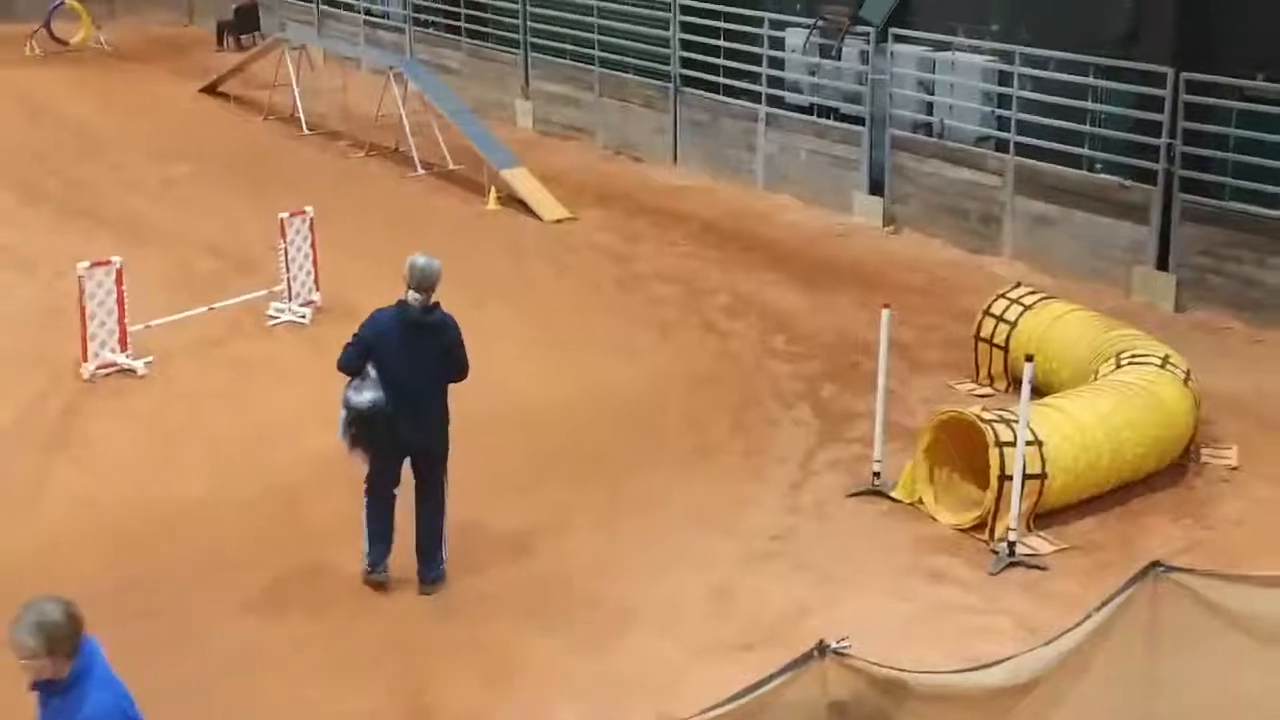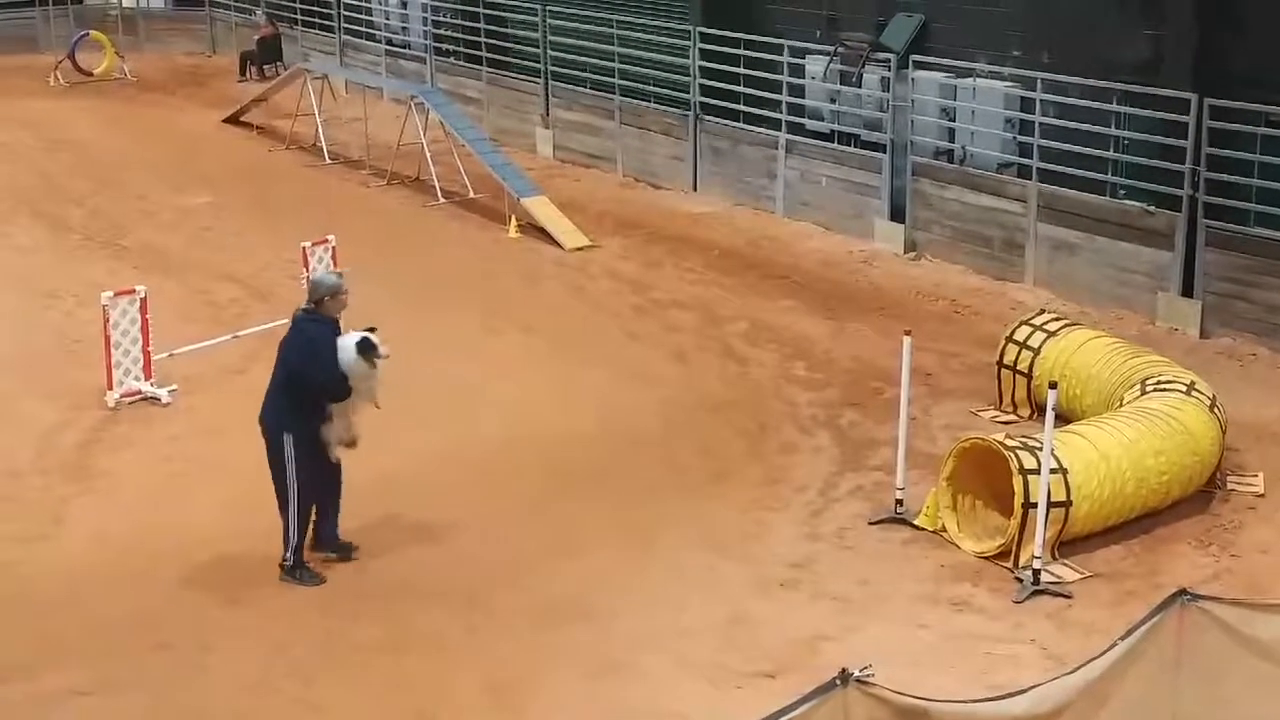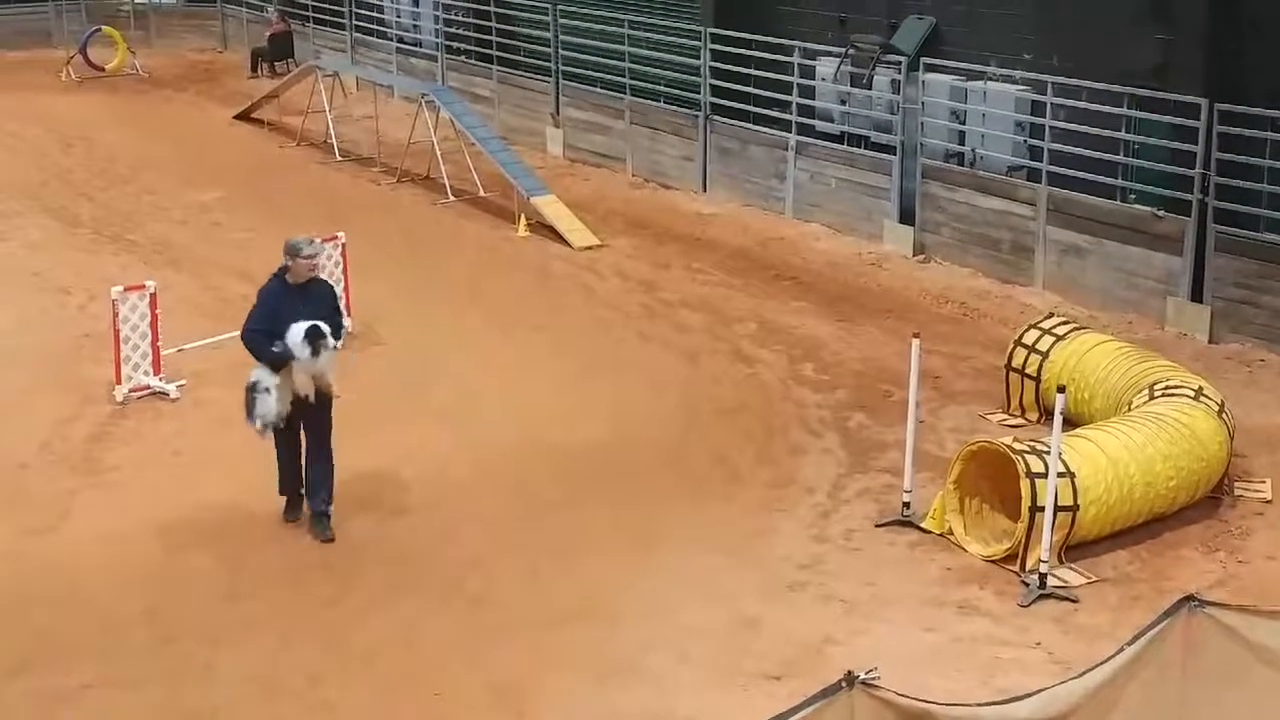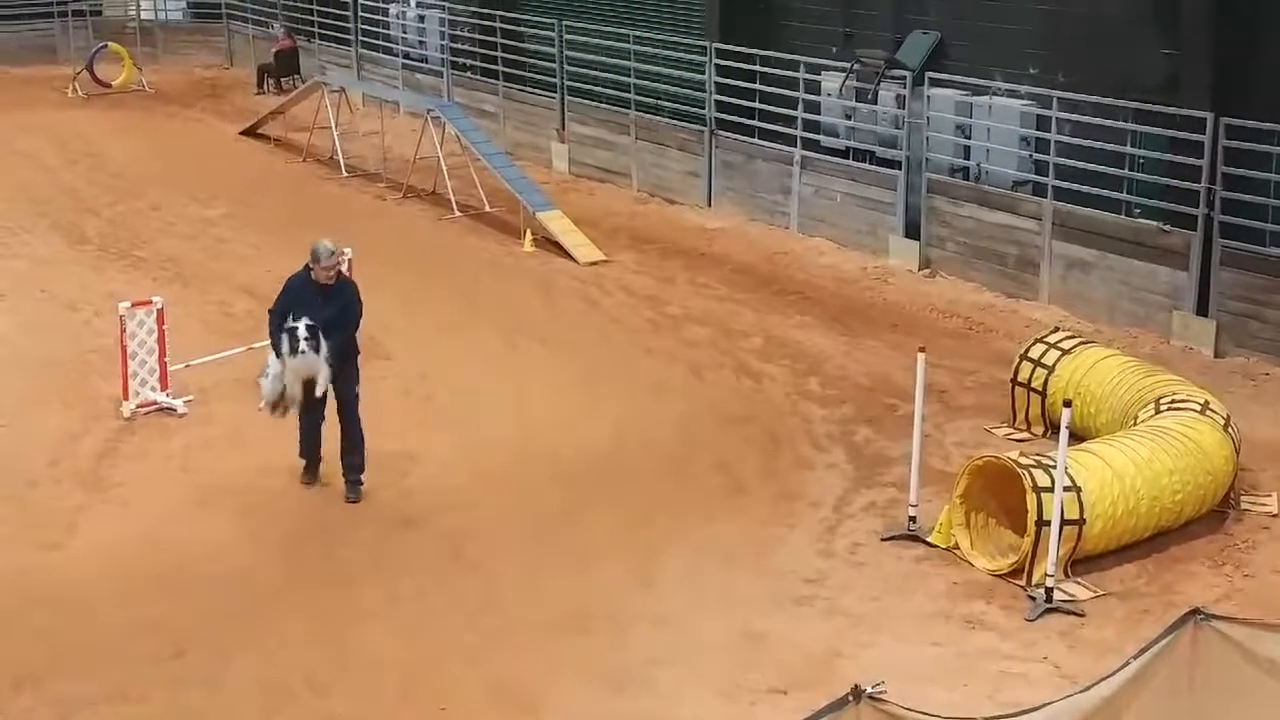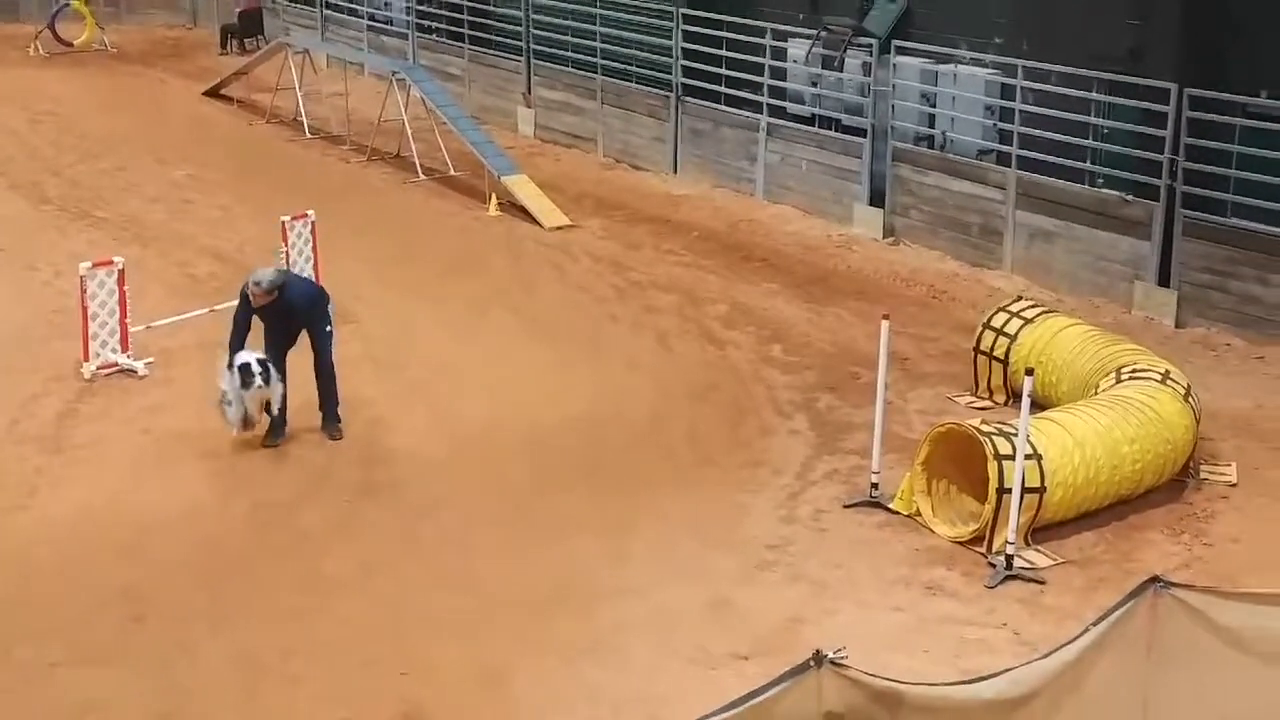
dt=1s
person 1, frame 1
left shoulder: (380, 321)
right shoulder: (445, 325)
left elbow: (347, 363)
right elbow: (459, 371)
left hip: (388, 426)
right hip: (431, 426)
left knee: (379, 490)
right knee: (431, 496)
left ankle: (376, 564)
right ankle: (430, 573)
person 1, frame 2
left shoulder: (322, 326)
right shoulder: (313, 335)
left elbow: (326, 375)
right elbow: (330, 388)
right wrist: (350, 388)
left hip: (304, 417)
right hip: (286, 422)
left knee: (329, 473)
right knee: (297, 492)
left ankle: (327, 538)
right ankle: (292, 564)
person 1, frame 3
left shoulder: (324, 291)
right shoulder: (272, 293)
left elbow: (336, 330)
right elbow: (251, 335)
right wrist: (279, 361)
left knee: (320, 443)
right knee: (287, 441)
left ankle: (320, 514)
right ankle: (293, 498)
person 1, frame 4
left shoulder: (348, 288)
right shoulder: (296, 284)
left elbow: (351, 328)
right elbow: (277, 316)
left wrist: (327, 353)
right wrist: (280, 349)
left hip: (342, 357)
left knee: (349, 415)
right knee: (310, 411)
left ankle: (353, 479)
right ankle: (311, 462)
person 1, frame 5
left shoulder: (296, 298)
right shoulder: (249, 291)
left elbow: (289, 337)
right elbow: (239, 329)
left hip: (314, 310)
right hip: (277, 318)
left knee: (324, 360)
right knee: (274, 364)
left ankle: (330, 419)
right ankle: (277, 424)
